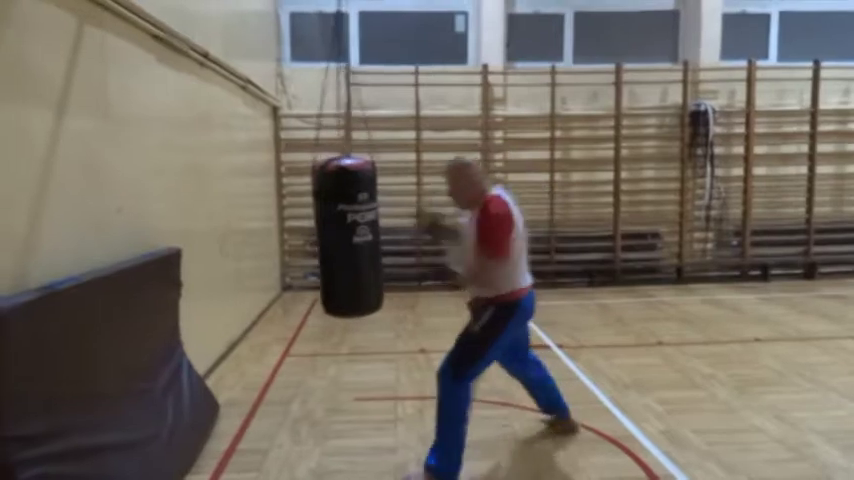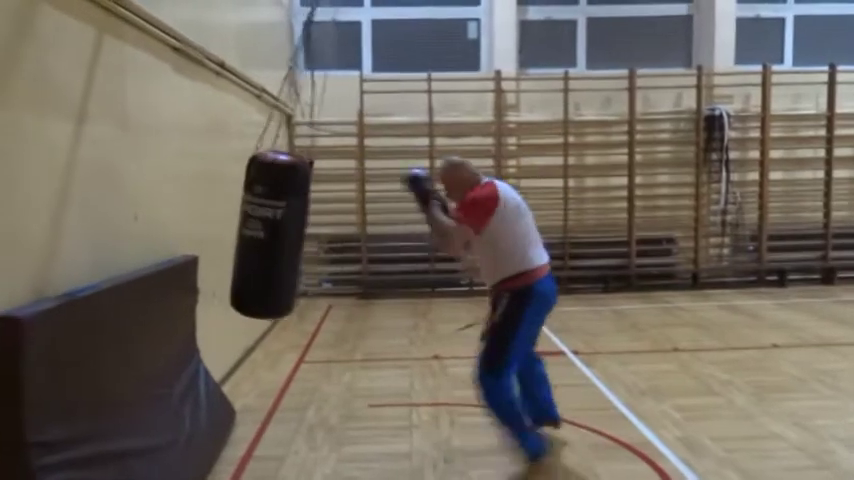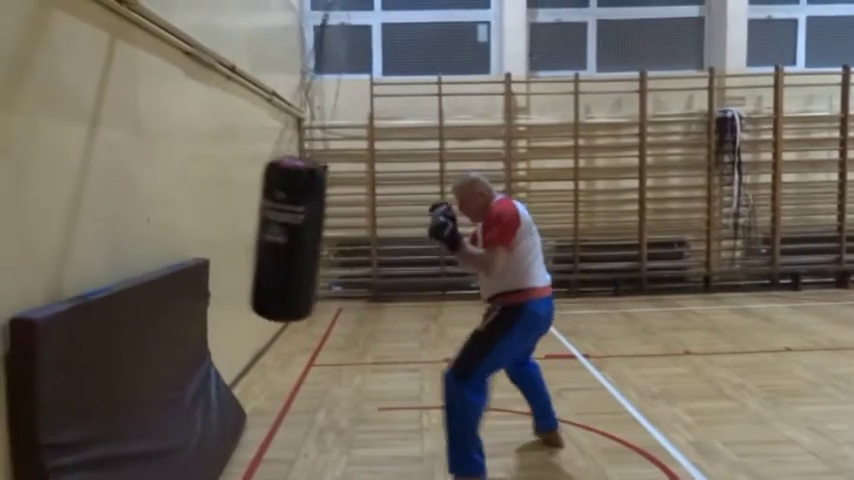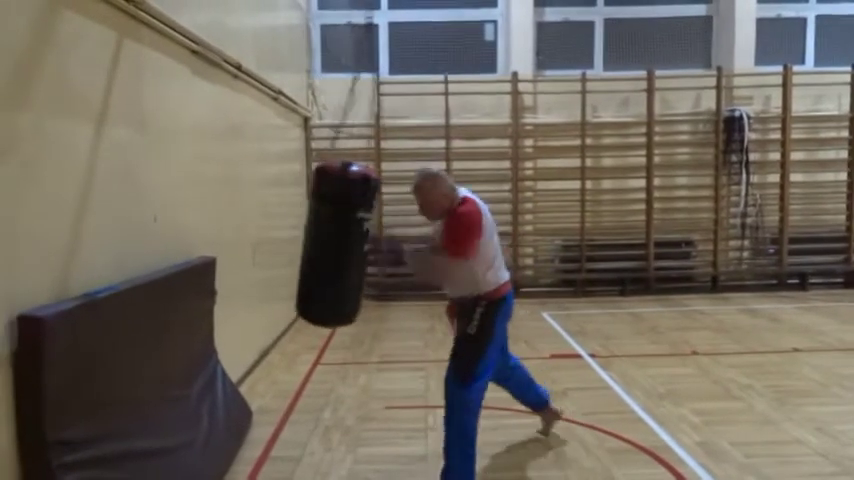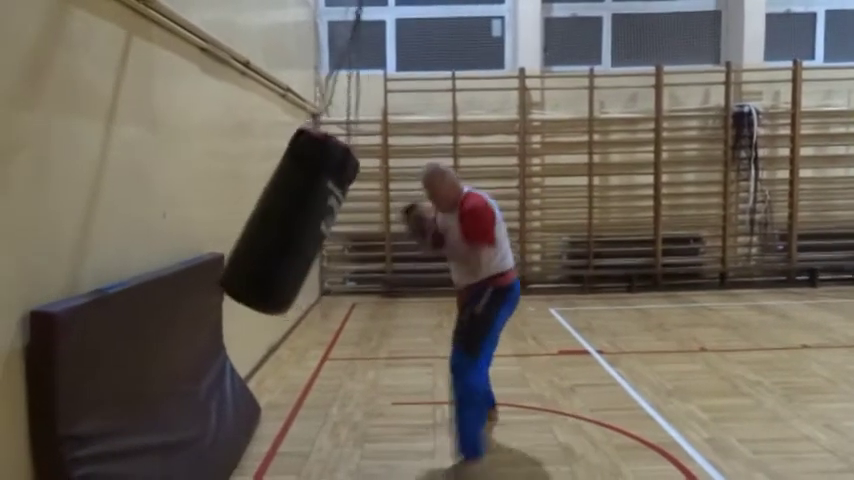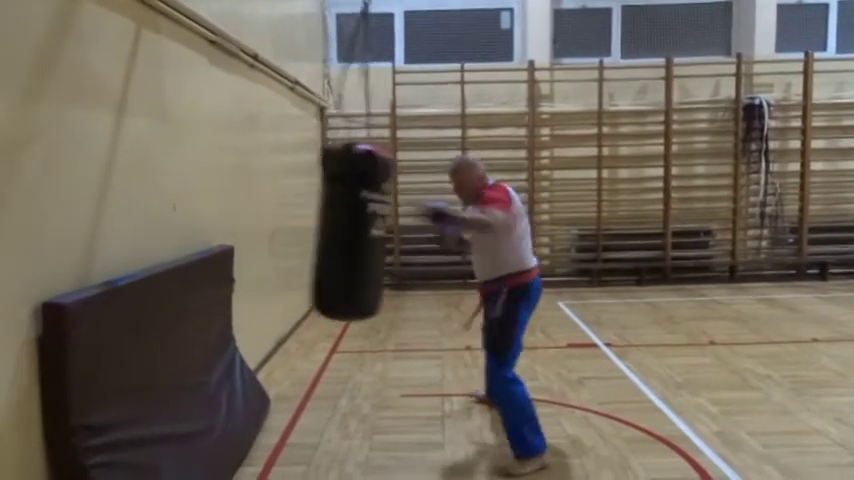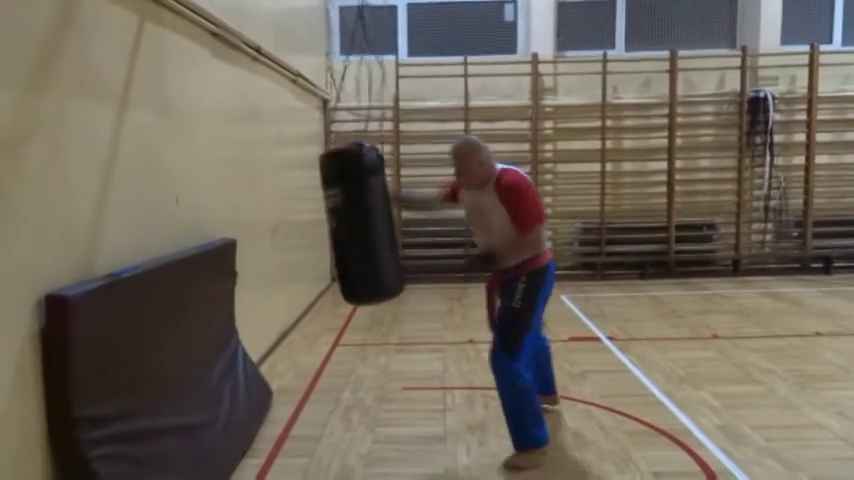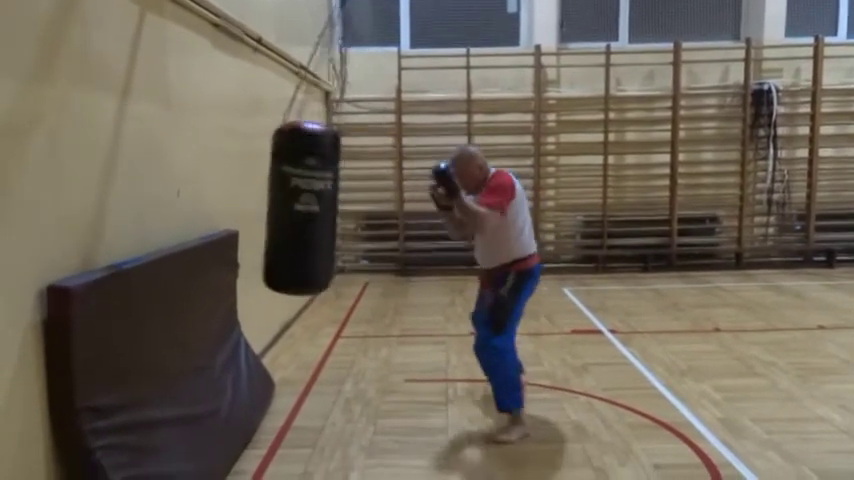
dt=0.5s
person 1, frame 1
left shoulder: (495, 211)
right shoulder: (487, 201)
left elbow: (488, 274)
right elbow: (469, 236)
right wrist: (441, 227)
left hip: (503, 306)
right hip: (512, 301)
left knee: (454, 376)
right knee: (520, 358)
right ankle: (562, 418)
person 1, frame 2
left shoulder: (482, 196)
right shoulder: (491, 192)
left elbow: (452, 243)
right elbow: (460, 239)
left wrist: (430, 205)
right wrist: (436, 209)
left hip: (522, 292)
right hip: (537, 286)
left knee: (494, 375)
right knee: (522, 355)
left ankle: (537, 450)
right ankle: (544, 415)
person 1, frame 3
left shoulder: (503, 211)
right shoulder: (506, 213)
left elbow: (490, 265)
right elbow: (475, 261)
left wrist: (455, 242)
right wrist: (446, 228)
left hip: (518, 311)
right hip: (542, 306)
left knee: (461, 381)
right knee: (521, 366)
right ankle: (549, 430)
person 1, frame 4
left shoulder: (467, 213)
right shoulder: (448, 208)
left elbow: (443, 271)
right elbow: (436, 252)
left hip: (487, 303)
right hip: (476, 302)
left knee: (461, 385)
right knee: (498, 362)
right ankle: (544, 407)
person 1, frame 5
left shoulder: (475, 206)
right shoulder: (444, 209)
left elbow: (476, 261)
right elbow: (434, 243)
left wrist: (443, 244)
right wrist: (419, 226)
left hip: (496, 290)
right hip: (476, 290)
left knee: (465, 364)
right knee: (465, 352)
left ankle: (472, 455)
right ankle: (484, 407)
person 1, frame 6
left shoulder: (496, 194)
right shoulder: (477, 198)
left elbow: (493, 222)
right elbow: (483, 237)
left wrist: (450, 215)
right wrist: (446, 218)
left hip: (515, 288)
right hip: (501, 286)
left knee: (500, 366)
right knee: (495, 346)
left ankle: (531, 452)
right ankle: (496, 394)
person 1, frame 7
left shoulder: (513, 184)
right shoulder: (468, 183)
left elbow: (535, 236)
right elbow: (434, 200)
left wrist: (495, 255)
right wrist: (401, 196)
left hip: (530, 274)
right hip: (509, 273)
left knee: (507, 358)
right knee: (529, 340)
left ankle: (532, 445)
right ankle: (547, 394)
person 1, frame 8
left shoulder: (501, 183)
right shoulder: (474, 190)
left elbow: (484, 221)
right elbow: (462, 233)
left wrist: (456, 197)
right wrist: (446, 206)
left hip: (517, 272)
right hip: (499, 271)
left knee: (490, 341)
right knee: (484, 322)
left ankle: (515, 417)
right ankle: (511, 373)
